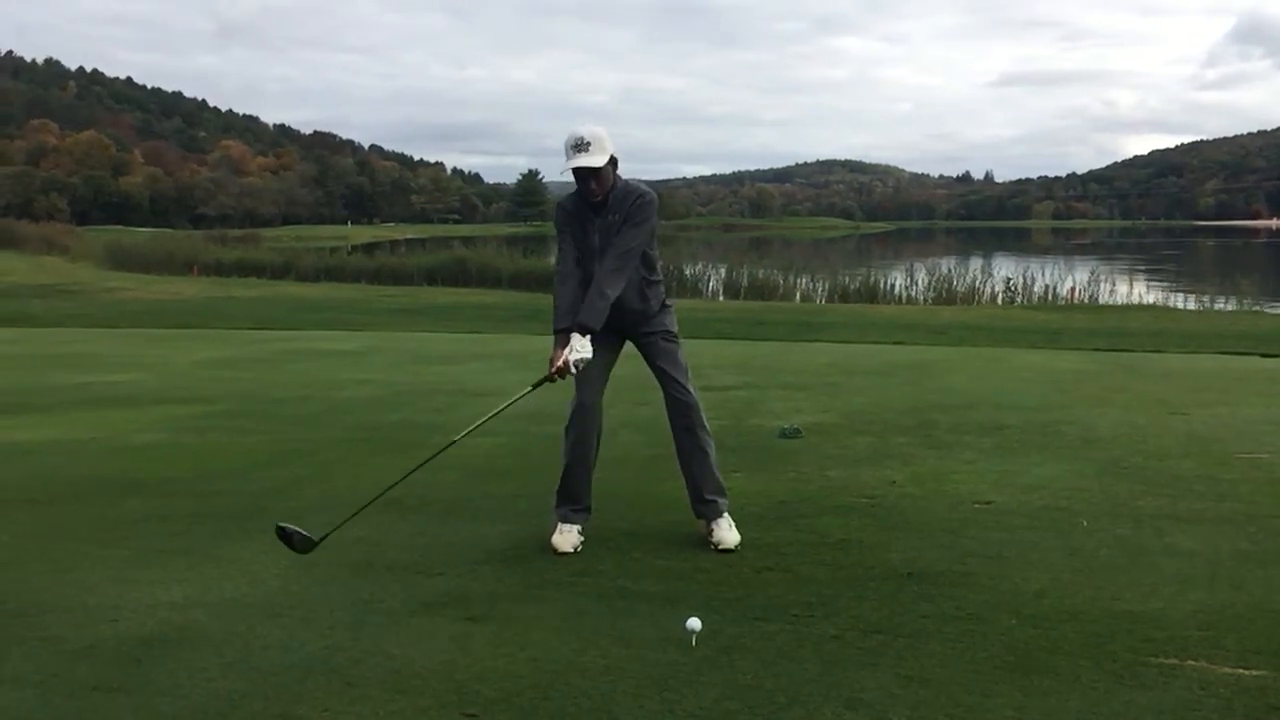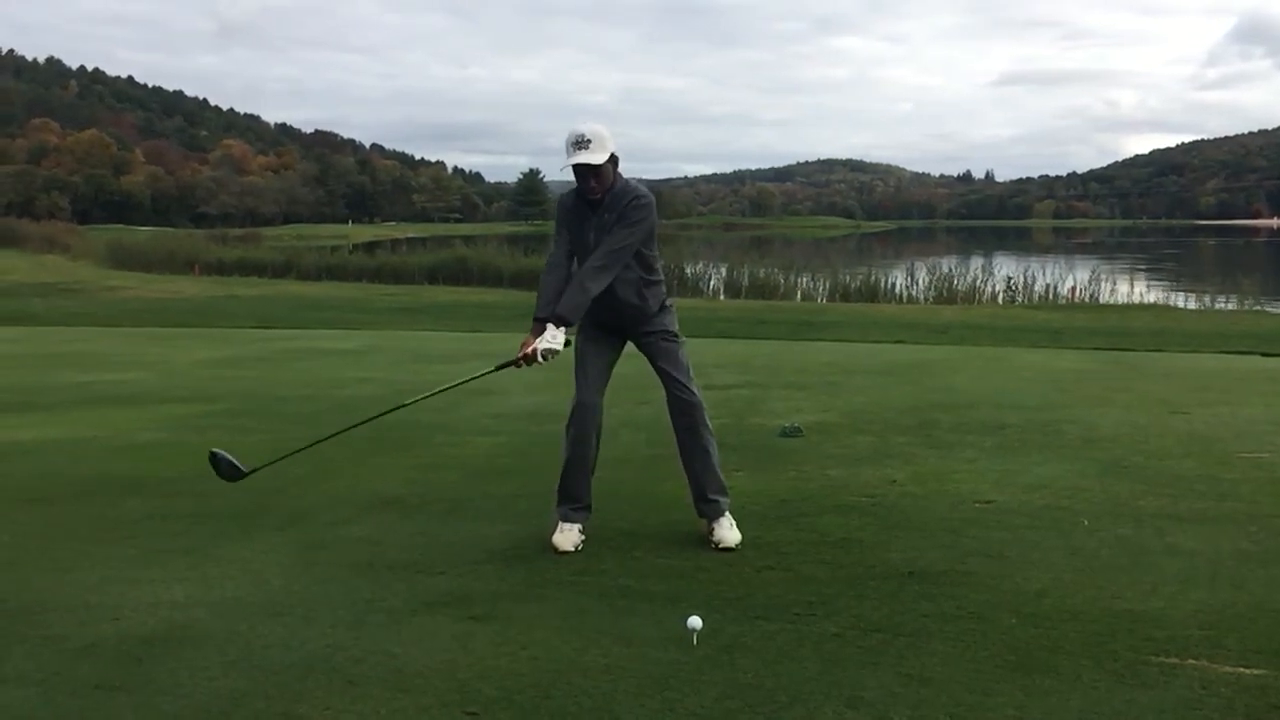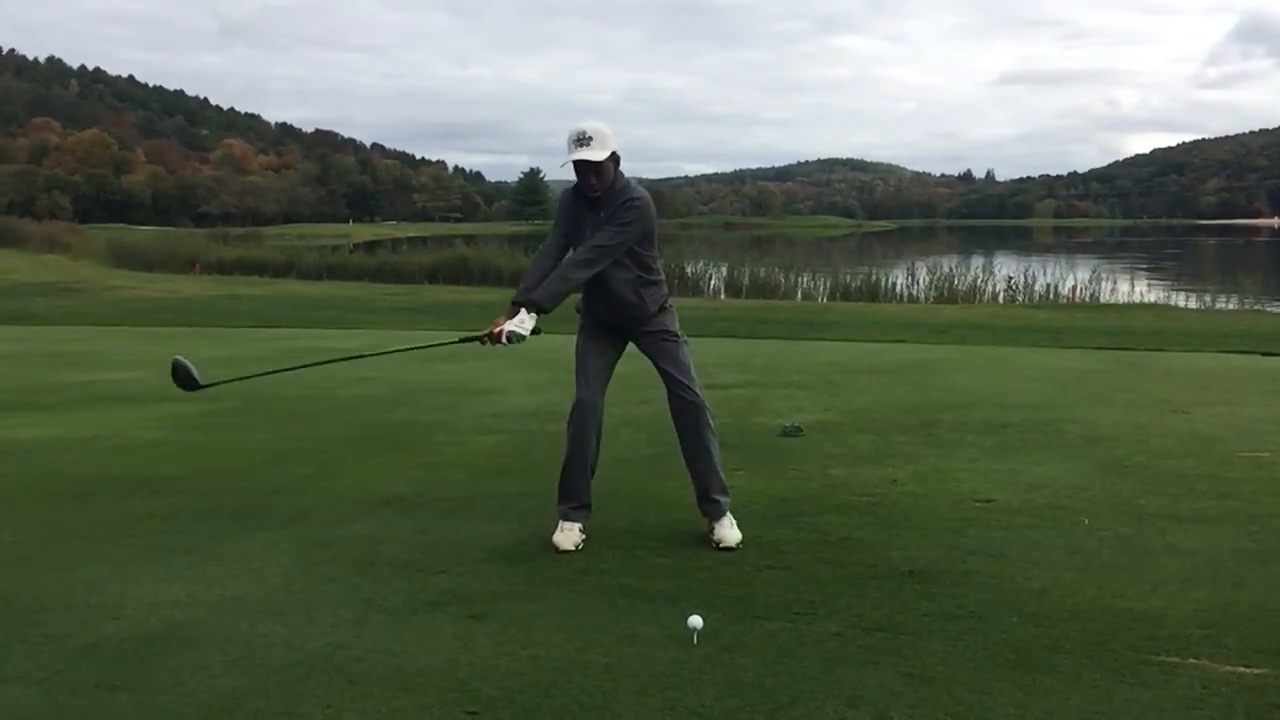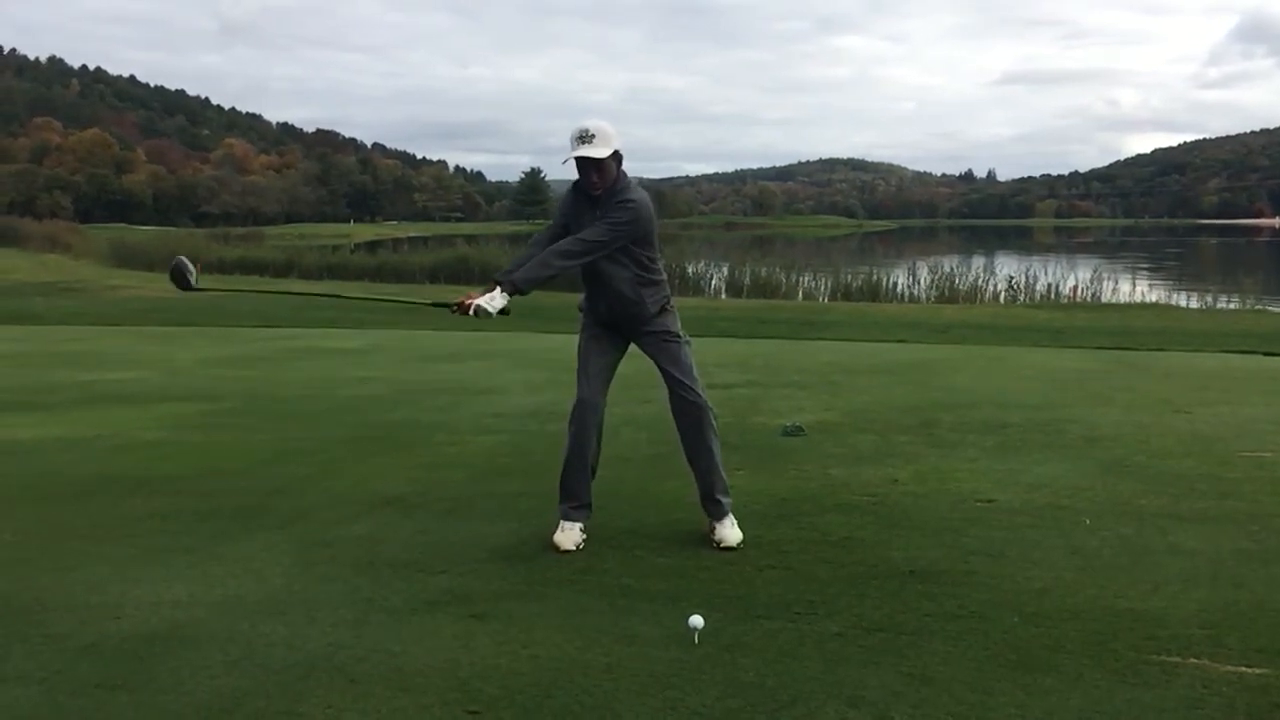
dt=0.4s
person 1, frame 1
left shoulder: (641, 200)
right shoulder: (567, 210)
left elbow: (614, 269)
right elbow: (567, 273)
left wrist: (581, 334)
right wrist: (562, 337)
left hip: (649, 312)
right hip: (594, 319)
left knee: (683, 400)
right knee: (585, 405)
left ankle: (715, 511)
right ankle: (571, 514)
person 1, frame 2
left shoulder: (639, 201)
right shoulder: (568, 205)
left elbow: (600, 267)
right elbow: (558, 265)
left wrist: (558, 325)
right wrist: (539, 324)
left hip: (650, 312)
right hip: (598, 318)
left knee: (686, 399)
right knee: (585, 405)
left ankle: (716, 510)
right ankle: (572, 514)
person 1, frame 3
left shoulder: (636, 202)
right shoulder: (570, 201)
left elbow: (586, 261)
right elbow: (550, 255)
left wrist: (532, 312)
right wrist: (516, 308)
left hip: (650, 313)
right hip: (599, 317)
left knee: (689, 399)
right knee: (586, 404)
left ankle: (718, 510)
right ankle: (573, 513)
person 1, frame 4
left shoulder: (634, 205)
right shoulder: (576, 197)
left elbow: (570, 253)
right elbow: (543, 242)
left wrist: (504, 291)
right wrist: (496, 285)
left hip: (652, 314)
right hip: (601, 317)
left knee: (691, 400)
right knee: (587, 405)
left ankle: (720, 510)
right ankle: (574, 513)
